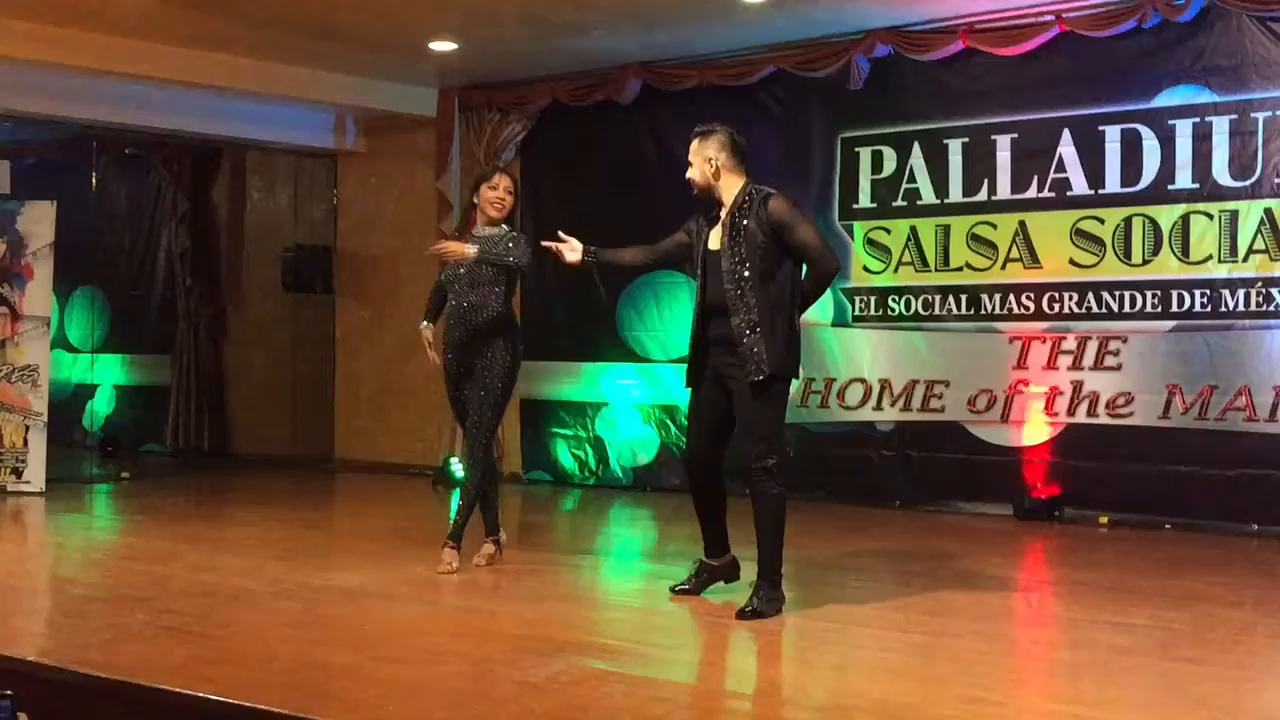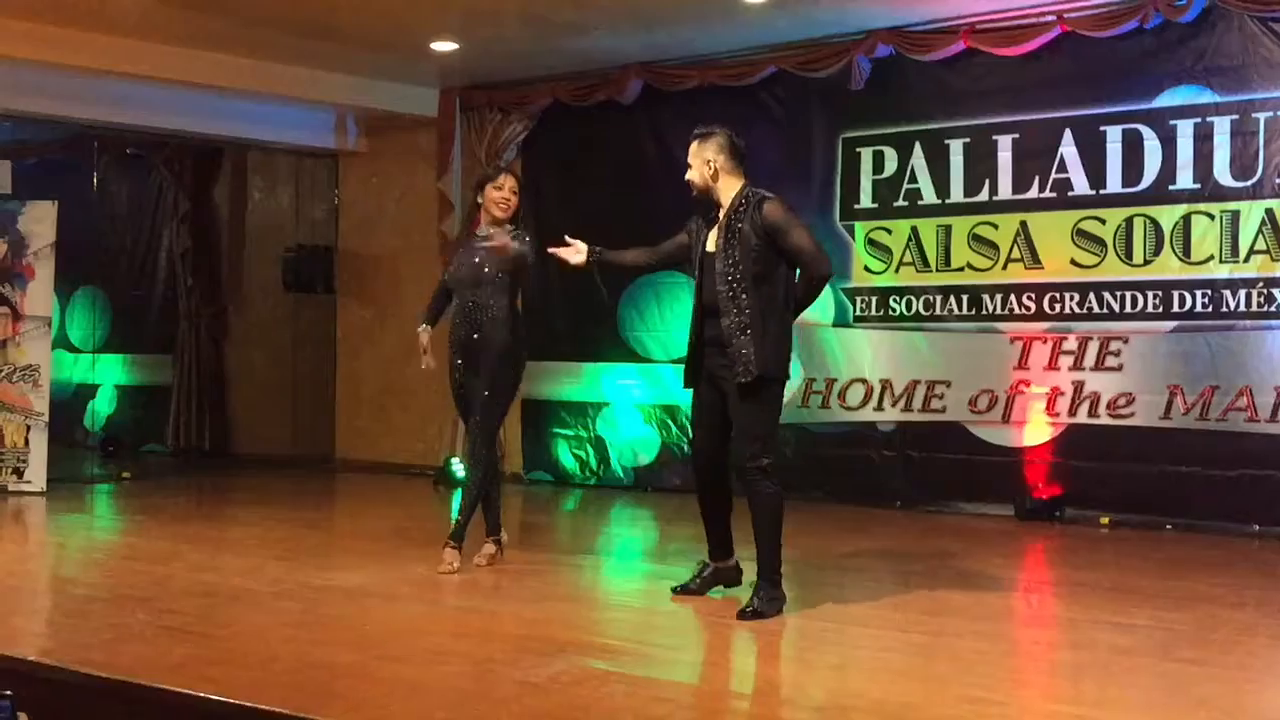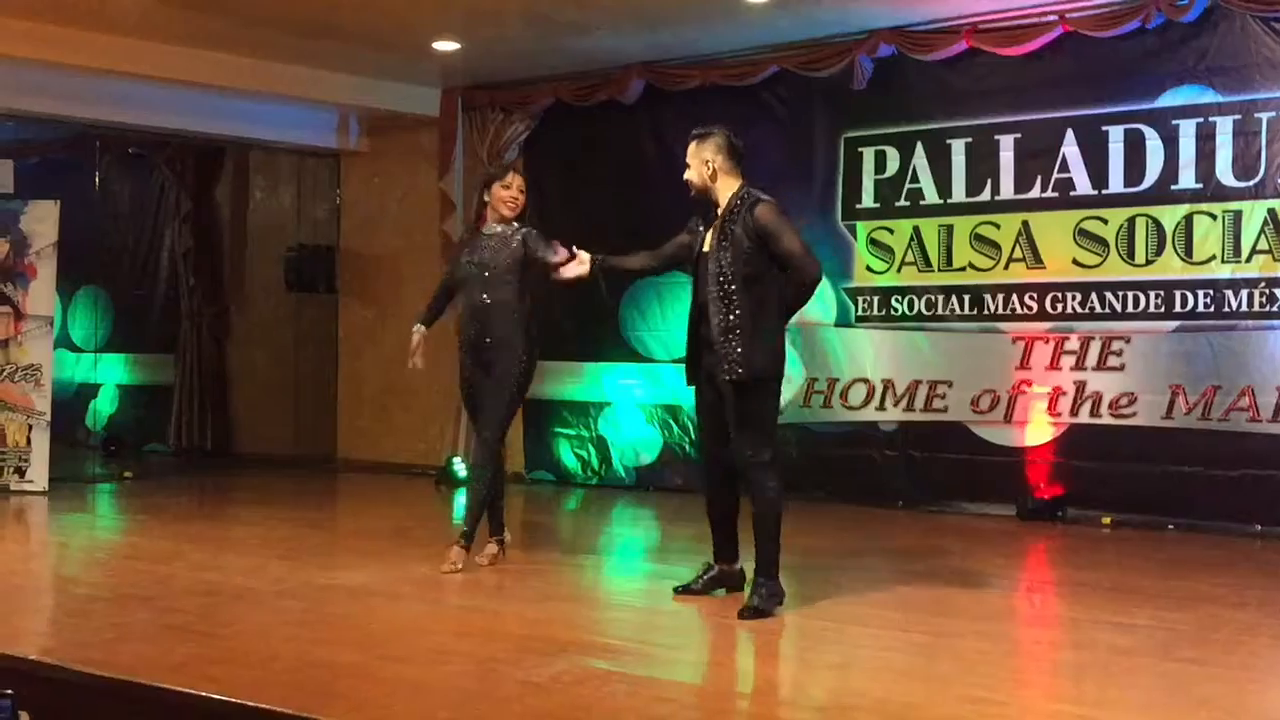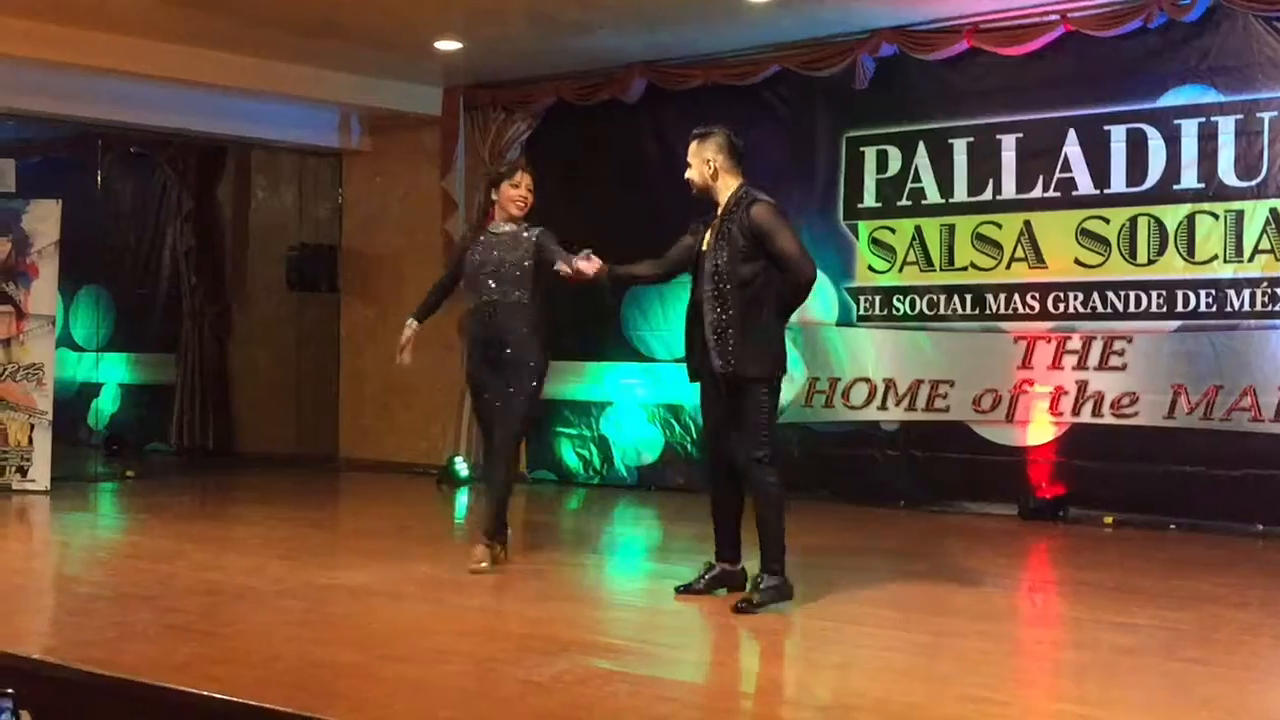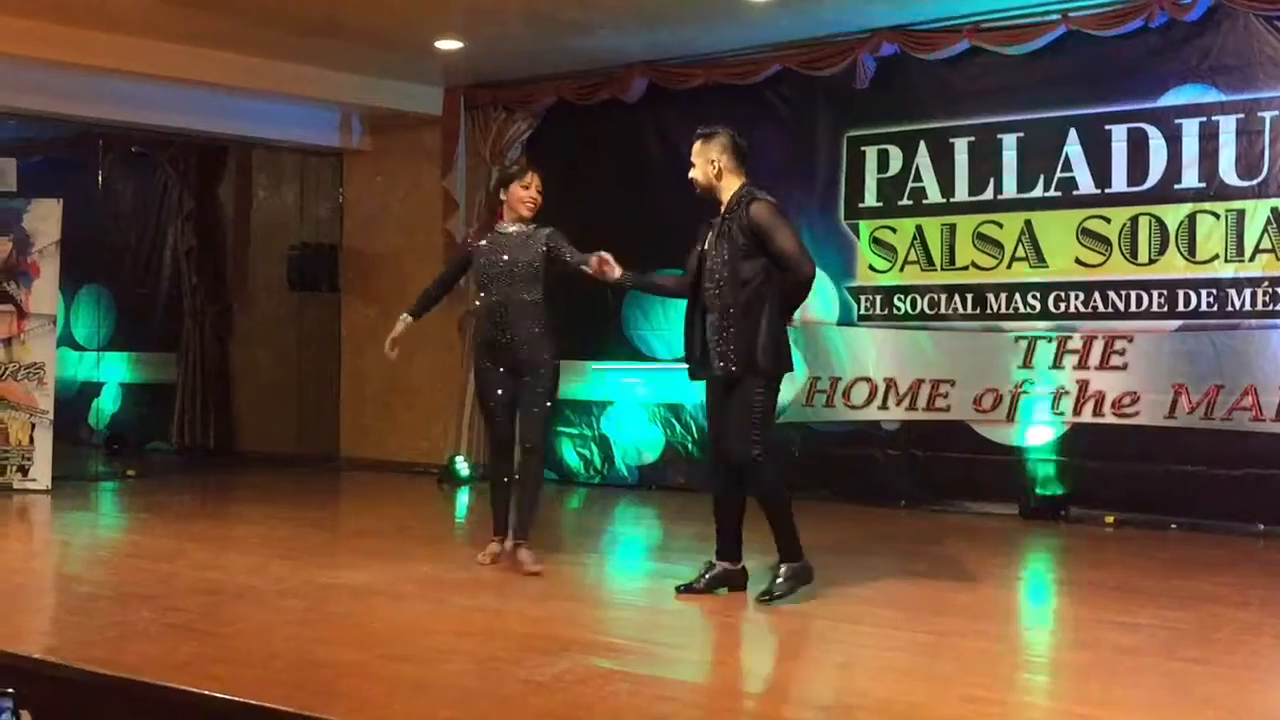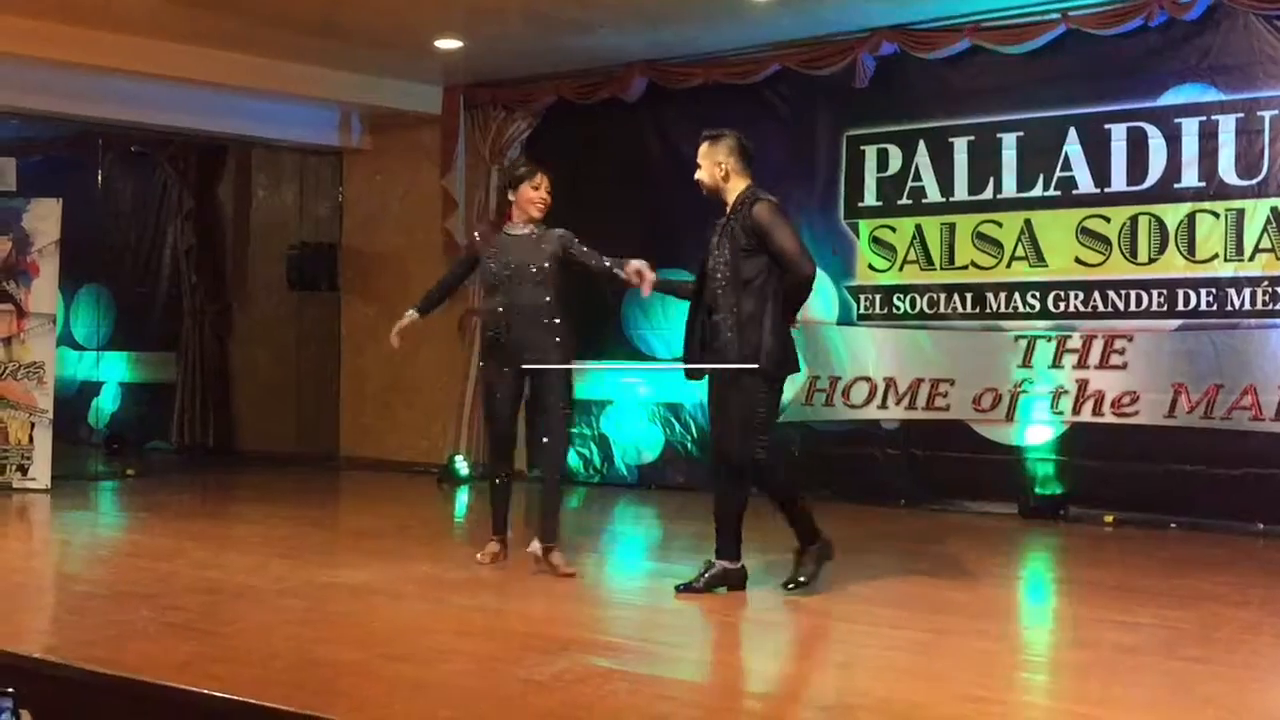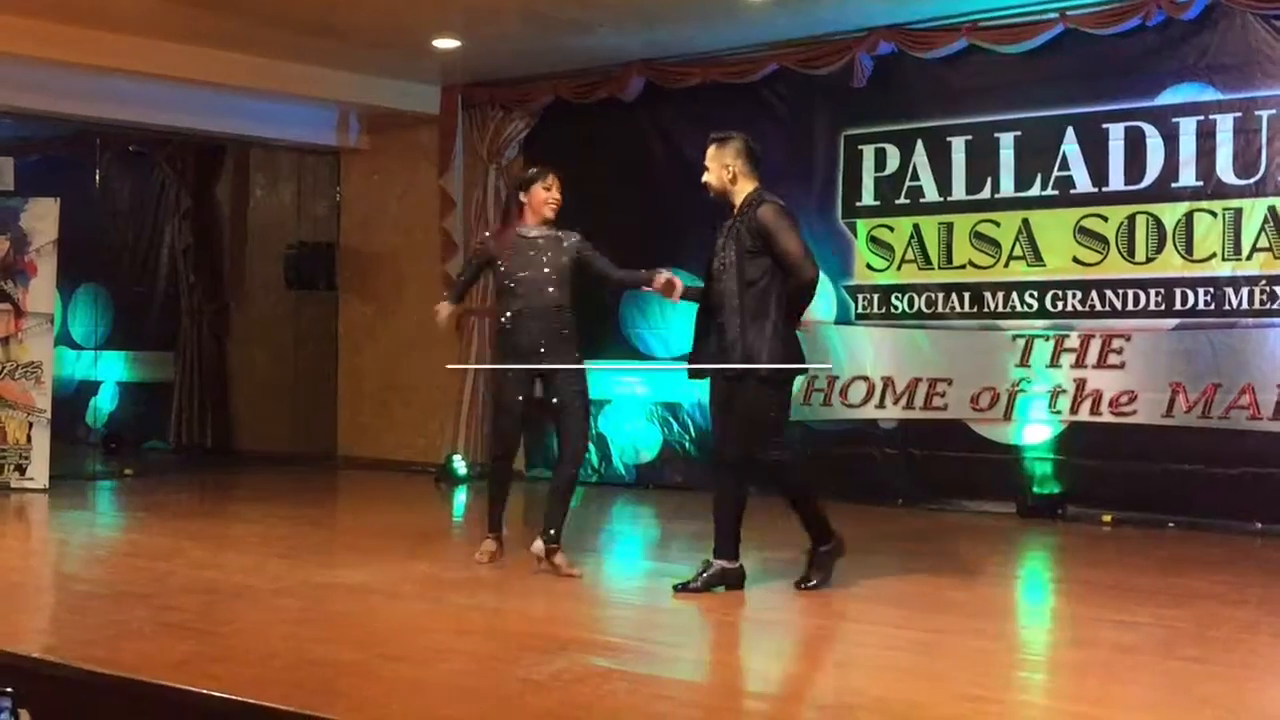
dt=0.1s
person 1, frame 1
left shoulder: (769, 208)
right shoulder: (702, 226)
left elbow: (824, 263)
right elbow: (651, 255)
left wrist: (787, 313)
right wrist: (590, 253)
left hip: (760, 361)
right hip: (713, 360)
left knee: (760, 467)
right knee: (699, 462)
left ankle: (769, 584)
right ankle: (718, 558)
person 1, frame 2
left shoulder: (765, 211)
right shoulder: (702, 227)
left elbow: (818, 268)
right elbow: (653, 256)
left wrist: (782, 316)
right wrist: (594, 255)
left hip: (755, 362)
right hip: (711, 360)
left knee: (754, 467)
right knee: (706, 464)
left ankle: (769, 584)
right ankle: (721, 562)
person 1, frame 3
left shoulder: (759, 211)
right shoulder: (704, 226)
left elbow: (807, 271)
right elbow: (656, 260)
left wrist: (774, 319)
right wrist: (597, 263)
left hip: (753, 361)
right hip: (713, 360)
left knee: (755, 465)
right knee: (717, 464)
left ankle: (767, 582)
right ankle: (725, 565)
person 1, frame 4
left shoulder: (757, 211)
right shoulder: (707, 226)
left elbow: (802, 271)
right elbow: (664, 268)
left wrist: (772, 317)
right wrist: (607, 270)
left hip: (752, 359)
right hip: (717, 359)
left knee: (753, 460)
right knee: (720, 462)
left ankle: (773, 574)
right ankle: (728, 564)
person 1, frame 5
left shoulder: (757, 210)
right shoulder: (719, 219)
left elbow: (801, 269)
right elbow: (688, 285)
left wrist: (772, 317)
right wrist: (625, 277)
left hip: (754, 355)
right hip: (721, 357)
left knee: (747, 455)
right knee: (725, 458)
left ankle: (793, 560)
right ankle: (728, 563)
person 1, frame 6
left shoulder: (759, 212)
right shoulder: (728, 221)
left elbow: (802, 269)
left wrist: (781, 316)
right wrist: (657, 283)
left hip: (757, 357)
right hip: (726, 356)
left knee: (748, 455)
right knee: (725, 458)
left ankle: (812, 543)
right ankle: (727, 562)
person 1, frame 7
left shoulder: (766, 213)
right shoulder: (735, 222)
left elbow: (805, 273)
left wrist: (783, 321)
right wrist: (685, 292)
left hip: (763, 358)
right hip: (729, 357)
left knee: (767, 457)
right knee: (728, 459)
left ankle: (824, 542)
right ankle: (725, 562)
person 2, frame 1
left shoulder: (510, 239)
right shoulder: (460, 238)
left elbow: (517, 262)
right elbow: (442, 287)
left wrist: (471, 253)
right wrist: (428, 322)
left hip: (495, 349)
right hip: (458, 350)
left knee: (477, 443)
right knee: (478, 443)
left ankle: (454, 540)
right ankle: (493, 534)
person 2, frame 2
left shoulder: (517, 238)
right shoulder: (464, 240)
left elbow: (528, 262)
right elbow: (445, 288)
left wrist: (508, 249)
right wrist: (427, 325)
left hip: (501, 350)
right hip: (464, 350)
left knee: (480, 443)
right knee: (481, 443)
left ankle: (455, 540)
right ankle: (493, 534)
person 2, frame 3
left shoulder: (524, 238)
right shoulder: (470, 242)
left elbow: (545, 259)
right elbow: (448, 288)
left wrist: (559, 259)
right wrist: (421, 327)
left hip: (511, 350)
right hip: (473, 350)
left knee: (489, 442)
right knee: (485, 442)
left ankle: (465, 540)
right ankle: (497, 535)
person 2, frame 4
left shoulder: (535, 237)
right shoulder: (473, 240)
left elbow: (560, 259)
right elbow: (445, 284)
left wrist: (574, 265)
right wrist: (413, 322)
left hip: (523, 350)
right hip: (481, 350)
left knee: (507, 441)
right knee: (493, 443)
left ankle: (488, 539)
right ankle: (499, 535)
person 2, frame 5
left shoulder: (545, 238)
right shoulder: (478, 241)
left elbow: (573, 260)
right elbow: (443, 283)
left wrist: (597, 264)
right wrist: (407, 318)
left hip: (536, 349)
right hip: (491, 350)
left knee: (533, 442)
right knee: (498, 443)
left ankle: (521, 541)
right ankle: (499, 534)
person 2, frame 6
left shoulder: (557, 239)
right shoulder: (484, 241)
left elbow: (595, 261)
right elbow: (450, 281)
left wrist: (628, 266)
right wrist: (414, 313)
left hip: (548, 350)
right hip: (500, 352)
left knee: (553, 444)
right knee: (500, 445)
left ankle: (548, 545)
right ankle: (498, 536)
person 2, frame 7
left shoulder: (570, 243)
right shoulder: (495, 243)
left elbow: (614, 275)
right elbow: (462, 285)
left wrist: (656, 278)
right wrist: (447, 304)
left hip: (563, 355)
right hip: (514, 354)
left knee: (574, 448)
right knee: (504, 447)
left ankle: (550, 543)
right ankle: (494, 533)
